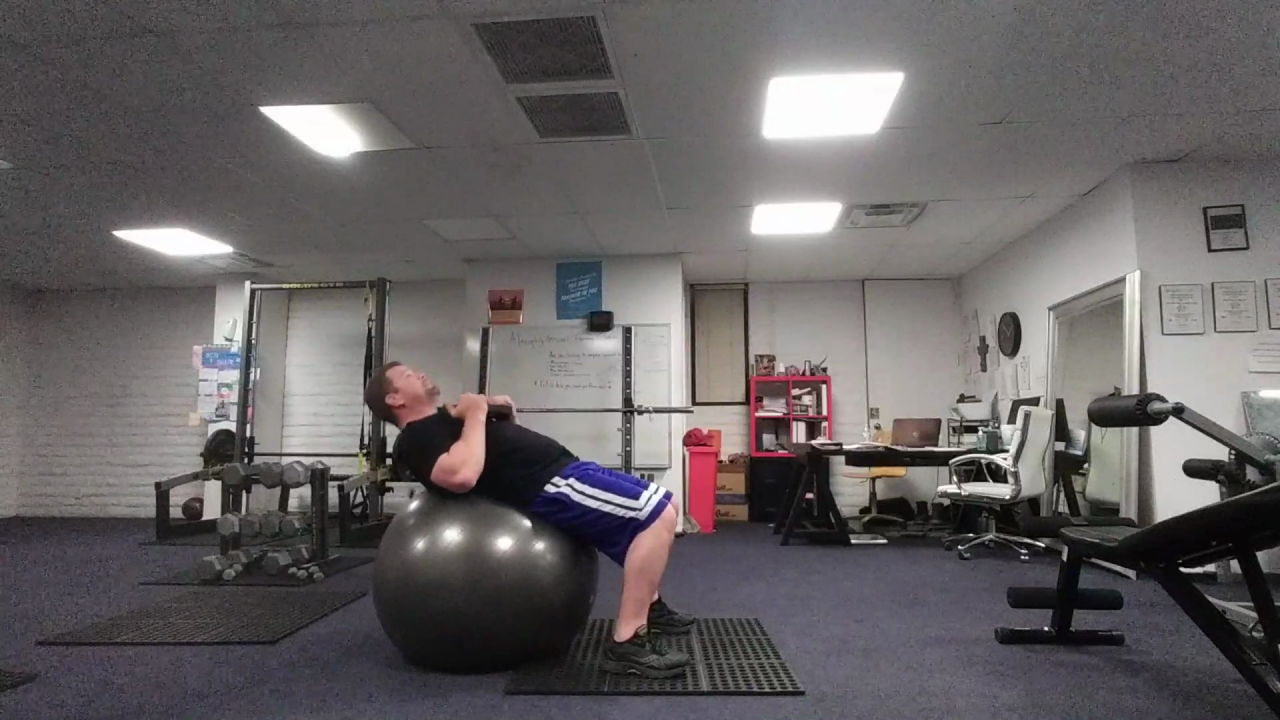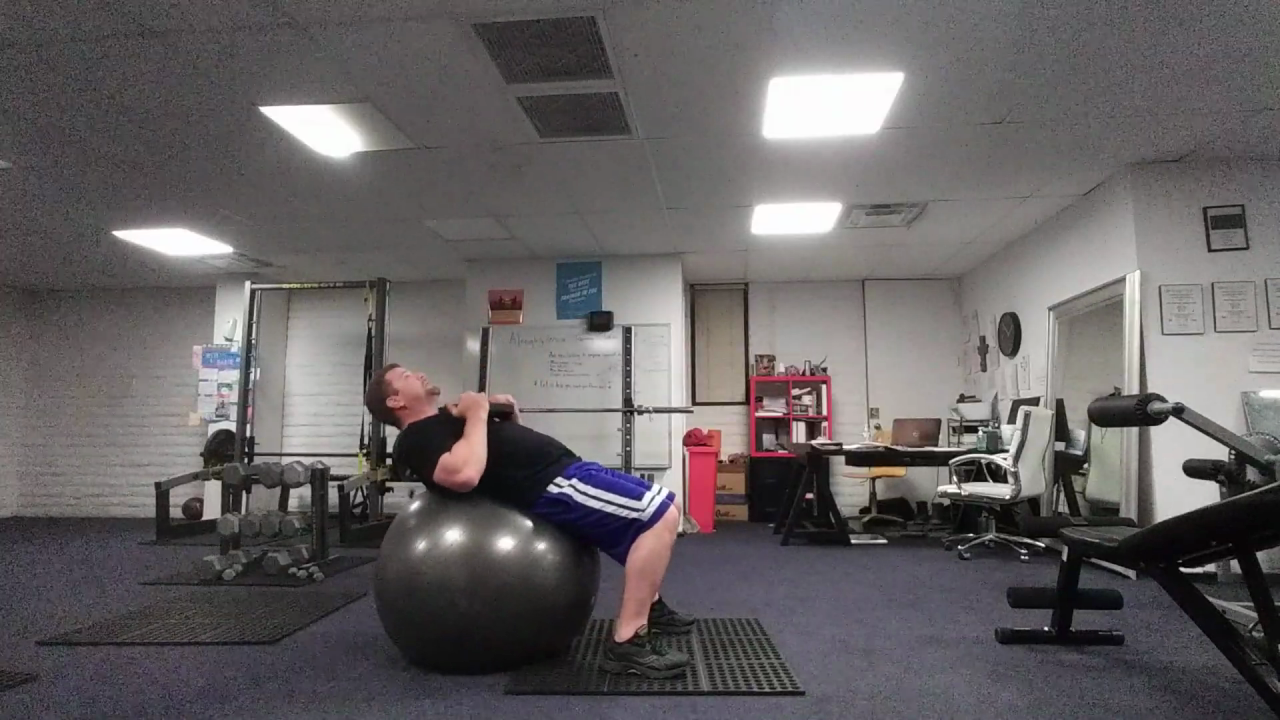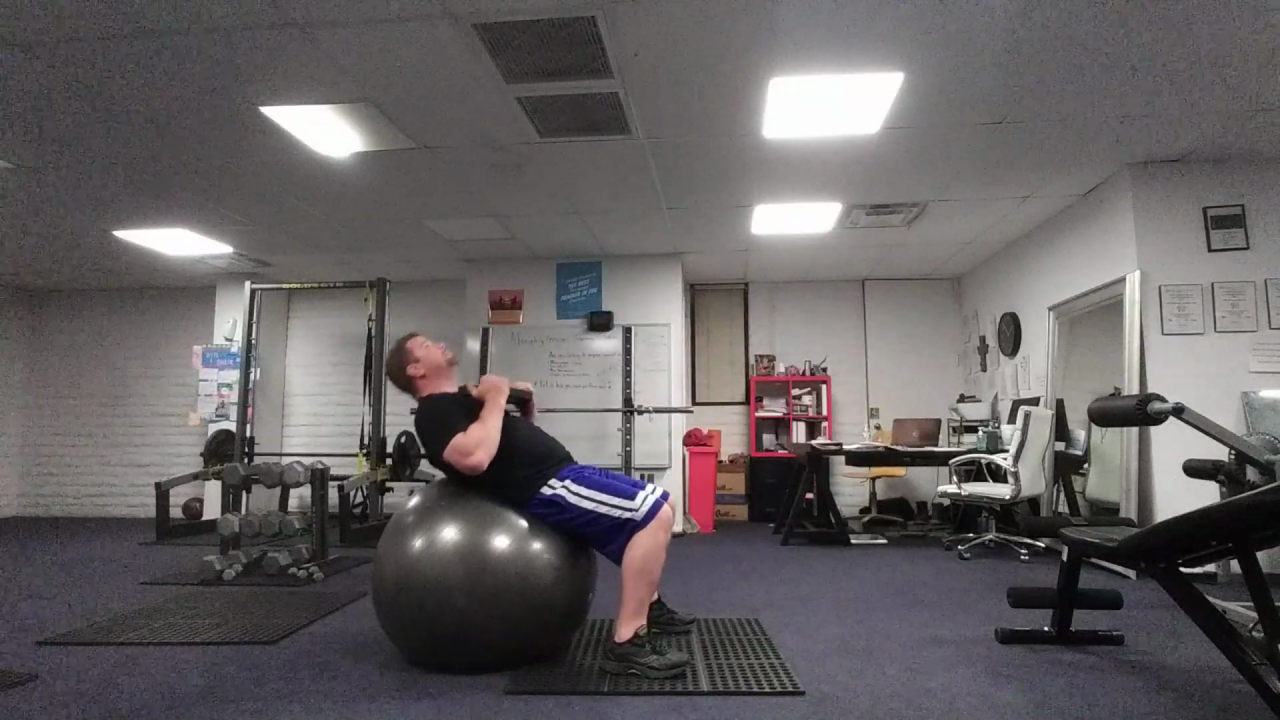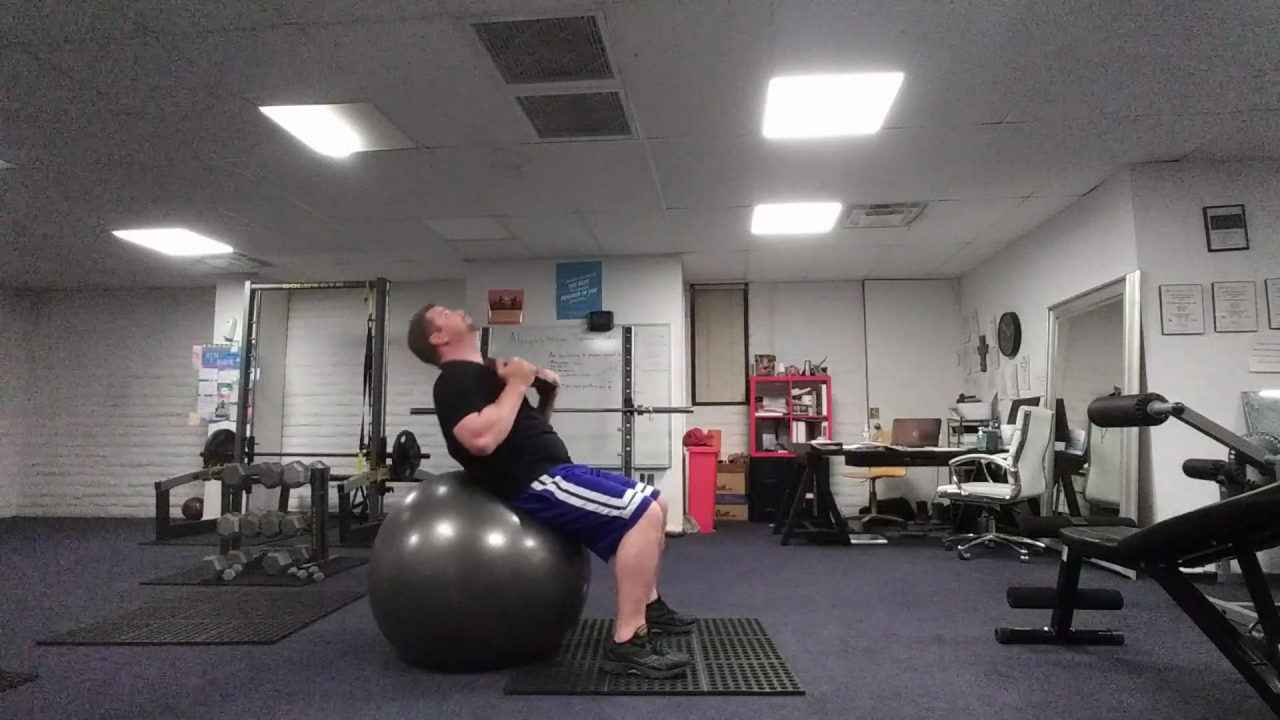
dt=0.3s
person 1, frame 1
left shoulder: (439, 424)
right shoulder: (417, 438)
right elbow: (463, 475)
left wrist: (506, 416)
right wrist: (475, 414)
left hip: (559, 471)
right hip: (548, 484)
left knee: (656, 509)
right knee: (659, 515)
left ankle: (649, 608)
right ankle: (627, 644)
person 1, frame 2
left shoulder: (440, 424)
right shoulder: (418, 439)
right elbow: (465, 474)
left wrist: (510, 416)
right wrist: (477, 413)
left hip: (562, 472)
right hip: (551, 485)
left knee: (657, 508)
right knee: (663, 514)
left ankle: (649, 608)
right ankle: (627, 644)
person 1, frame 3
left shoulder: (455, 403)
right shoulder: (434, 412)
right elbow: (475, 457)
left wrist: (526, 407)
right wrist: (495, 398)
left hip: (559, 475)
right hip: (548, 487)
left knee: (651, 510)
right knee: (656, 515)
left ankle: (649, 607)
right ankle: (627, 643)
person 1, frame 4
left shoulder: (480, 373)
right shoulder: (456, 379)
right elbow: (481, 439)
left wrist: (547, 395)
right wrist: (516, 384)
left hip: (550, 472)
right hip: (535, 484)
left knee: (651, 505)
right knee: (644, 514)
left ankle: (649, 607)
right ankle: (627, 645)
